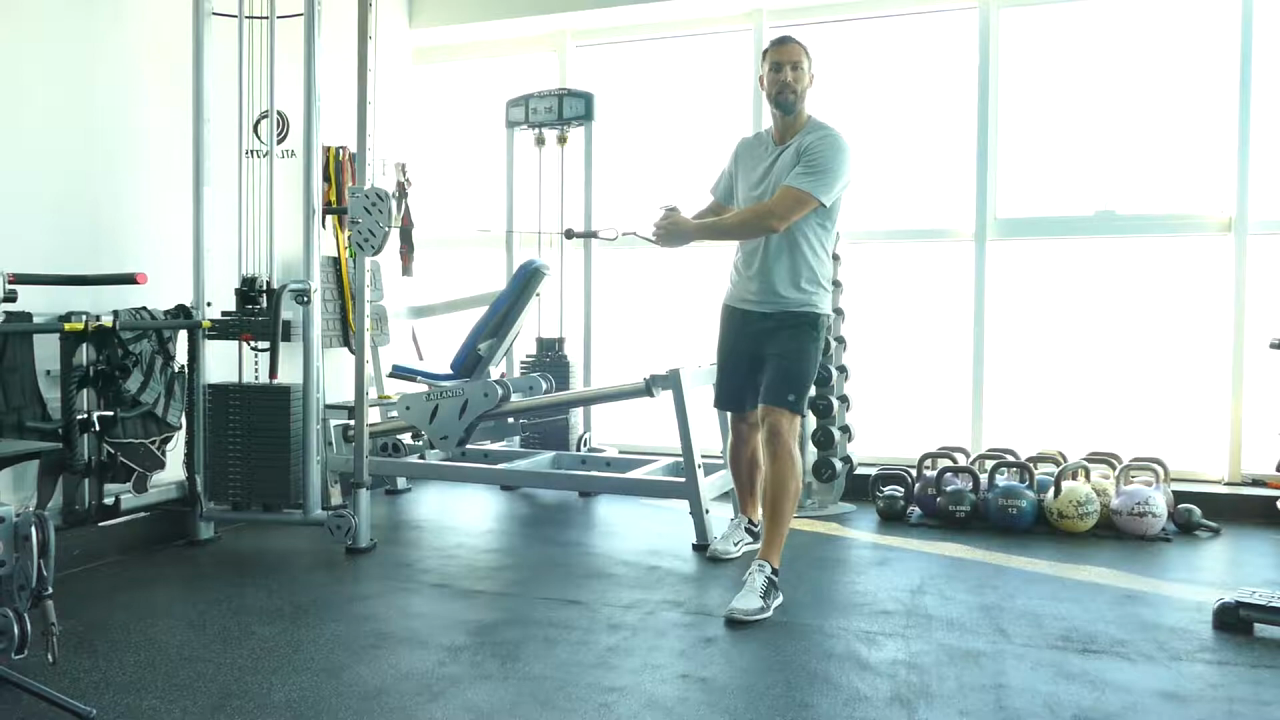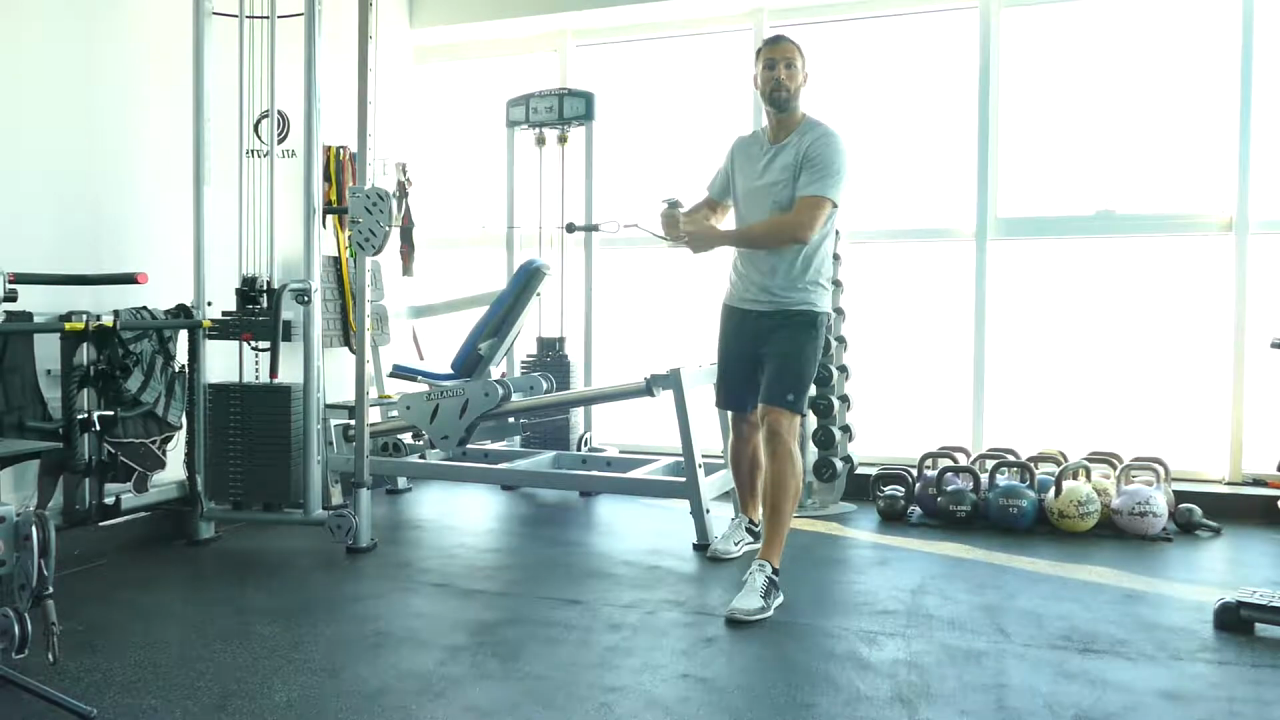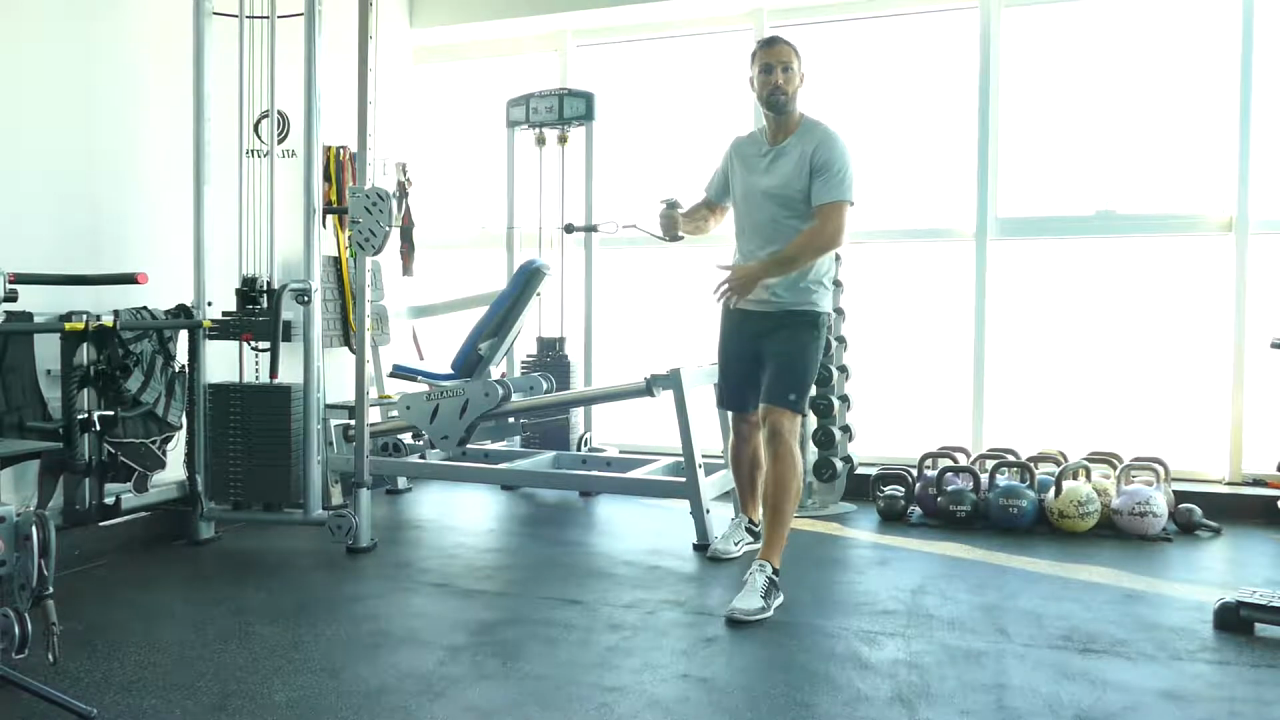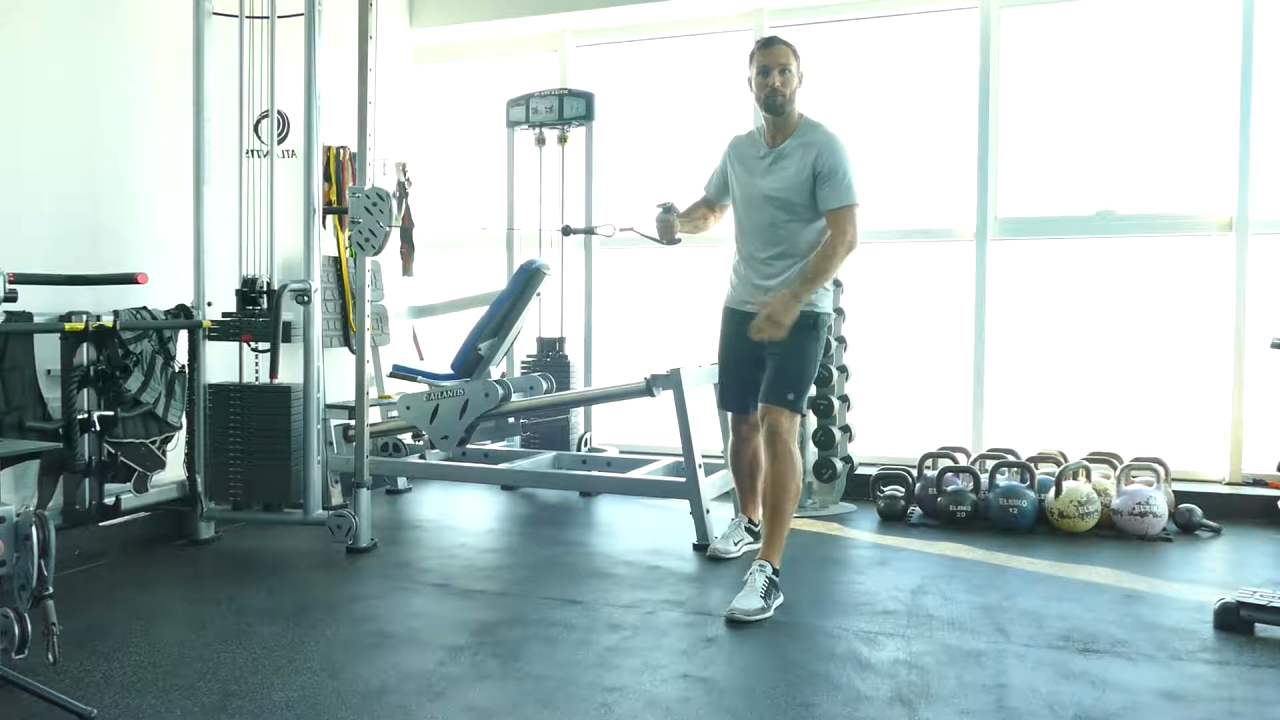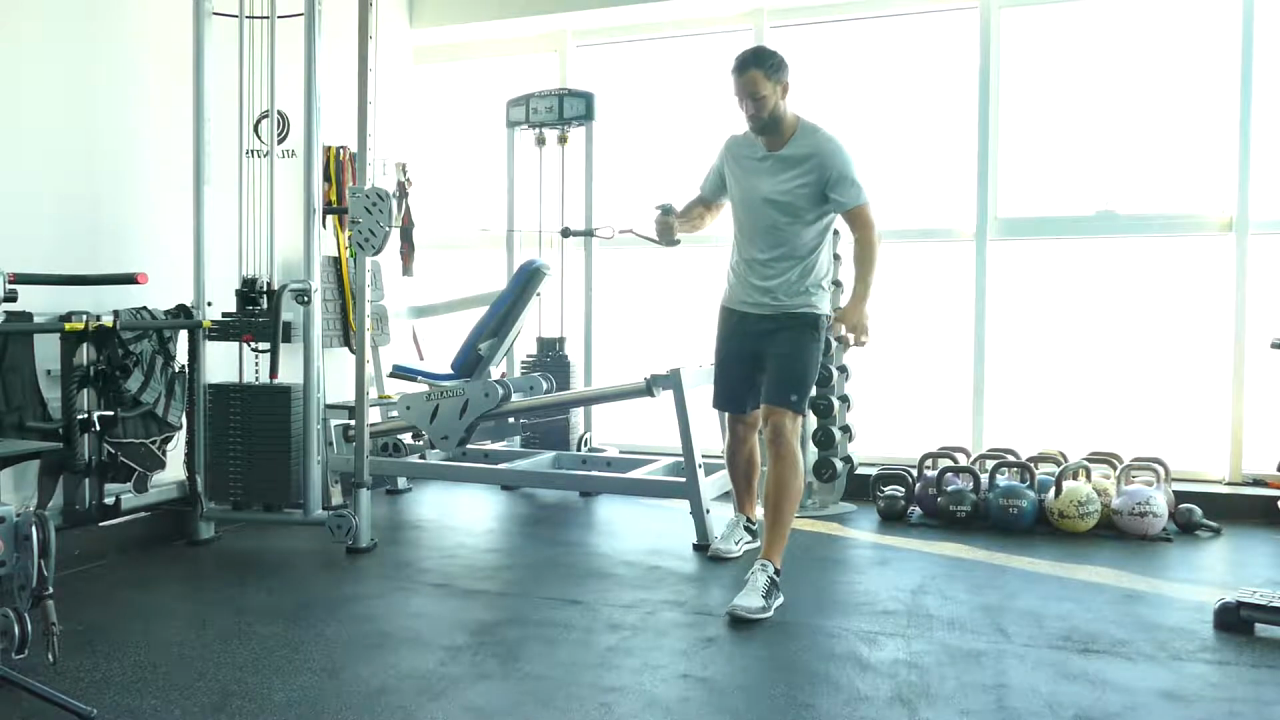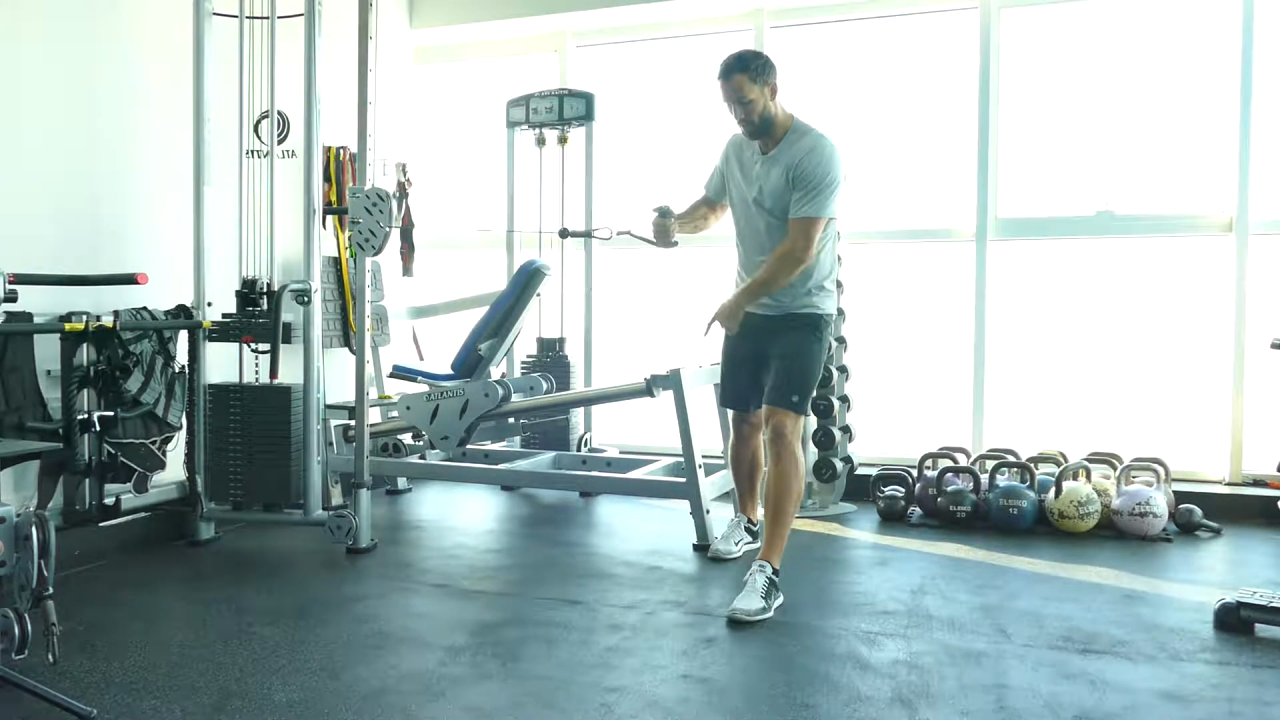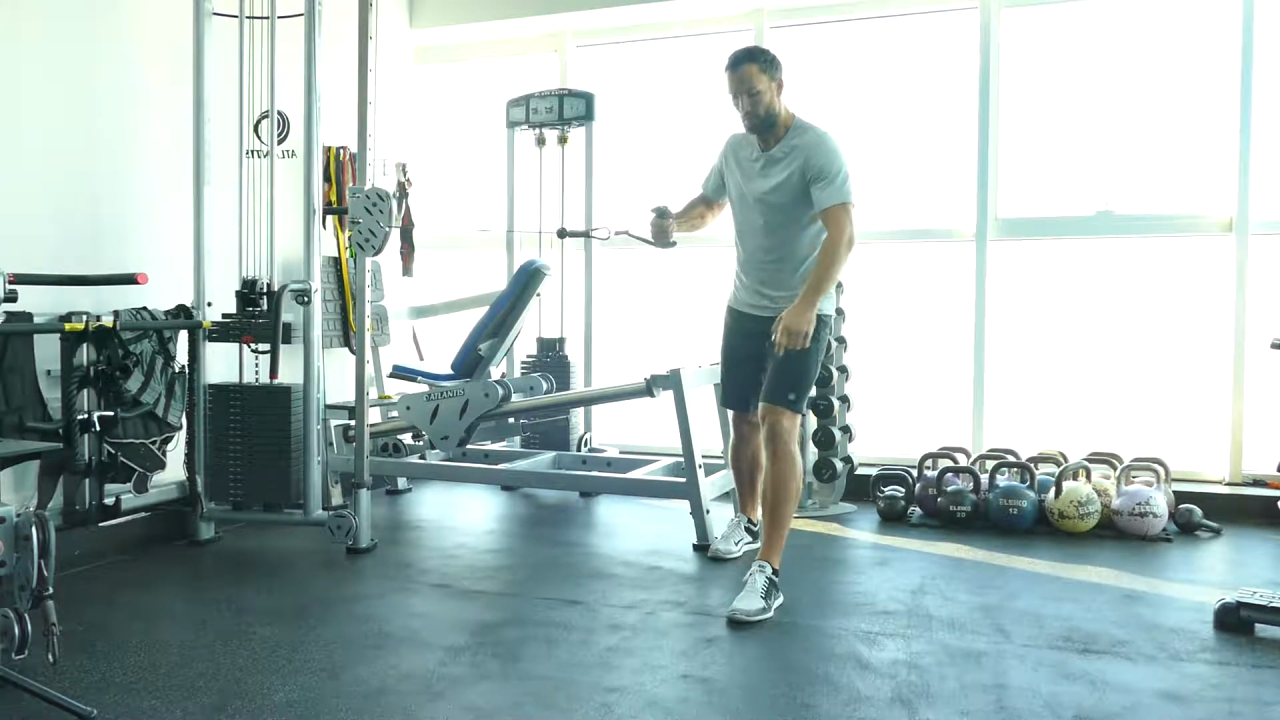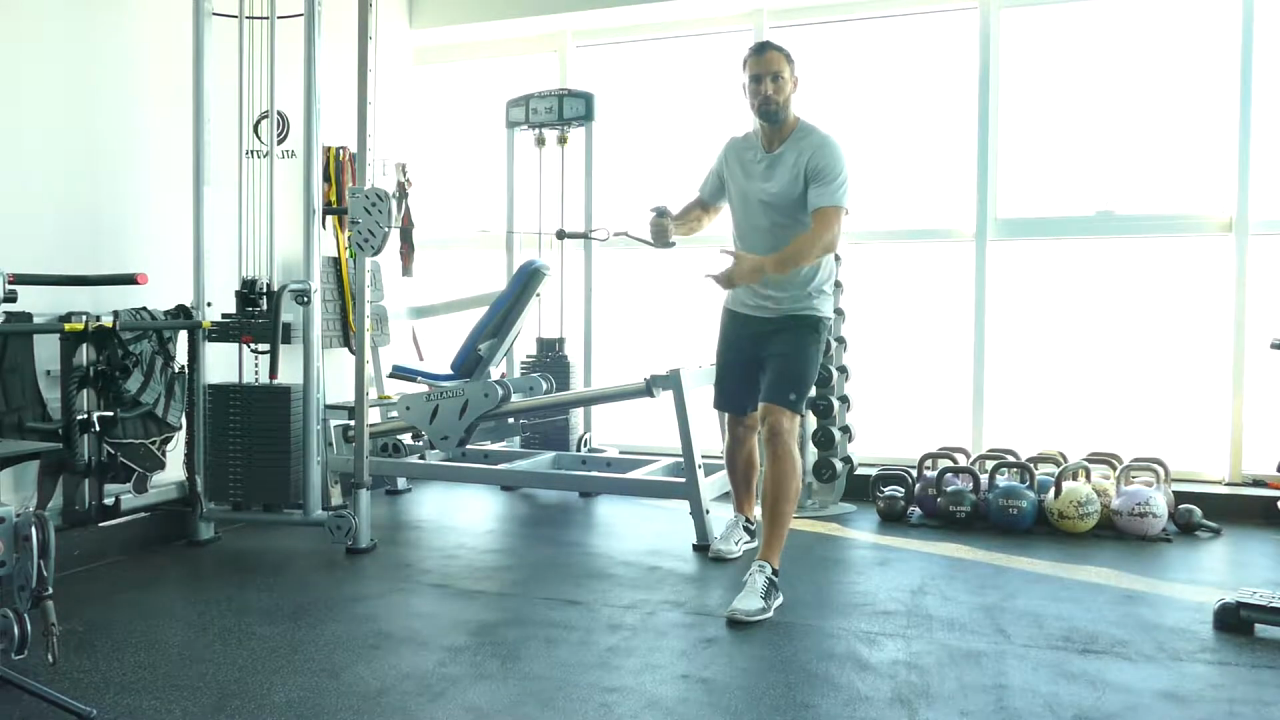
dt=0.4s
person 1, frame 1
left shoulder: (826, 145)
right shoulder: (746, 149)
left elbow: (774, 217)
right elbow: (719, 208)
left wrist: (690, 233)
right wrist: (683, 219)
left hip: (797, 312)
right hip: (742, 306)
left knee: (778, 426)
right knee: (742, 420)
left ankle: (768, 572)
right ankle: (748, 520)
person 1, frame 2
left shoulder: (822, 143)
right shoulder: (742, 148)
left elbow: (801, 226)
right elbow: (714, 206)
left wrist: (720, 237)
right wrist: (682, 219)
left hip: (796, 310)
right hip: (741, 305)
left knee: (778, 425)
right knee: (742, 420)
left ankle: (768, 571)
right ankle: (749, 520)
person 1, frame 3
left shoulder: (823, 145)
right shoulder: (739, 149)
left elbow: (830, 233)
right elbow: (712, 210)
left wrist: (761, 273)
right wrist: (680, 219)
left hip: (797, 309)
right hip: (743, 307)
left knee: (779, 425)
right knee: (743, 421)
left ankle: (767, 572)
right ankle: (748, 520)
person 1, frame 4
left shoulder: (824, 148)
right shoulder: (738, 148)
left elbow: (844, 236)
right elbow: (711, 207)
left wrist: (792, 300)
right wrist: (678, 221)
left hip: (799, 313)
right hip: (742, 307)
left knee: (778, 425)
right knee: (743, 422)
left ankle: (767, 572)
right ankle: (748, 521)
person 1, frame 5
left shoulder: (823, 151)
right shoulder: (734, 149)
left elbow: (864, 227)
right elbow: (706, 205)
left wrist: (858, 302)
right wrist: (677, 222)
left hip: (798, 314)
right hip: (739, 308)
left knee: (780, 428)
right knee: (740, 422)
left ankle: (769, 572)
right ankle: (745, 519)
person 1, frame 6
left shoulder: (814, 152)
right shoulder: (736, 149)
left elbow: (800, 250)
right elbow: (711, 205)
left wrist: (739, 301)
right wrist: (675, 223)
left hip: (800, 312)
right hip: (747, 310)
left knee: (782, 428)
right knee: (744, 421)
left ankle: (768, 572)
right ankle: (747, 520)
person 1, frame 7
left shoulder: (817, 150)
right shoulder: (735, 148)
left elbow: (840, 234)
right elbow: (709, 203)
left wrist: (803, 306)
right wrist: (673, 221)
left hip: (800, 313)
right hip: (745, 307)
left knee: (779, 426)
right knee: (743, 421)
left ankle: (767, 573)
right ankle: (747, 519)
person 1, frame 8
left shoulder: (819, 151)
right shoulder: (734, 151)
left elbow: (827, 234)
right elbow: (705, 207)
left wrist: (762, 267)
right wrist: (672, 224)
left hip: (798, 314)
right hip: (742, 312)
left knee: (779, 427)
right knee: (740, 423)
left ankle: (767, 572)
right ankle: (743, 519)
